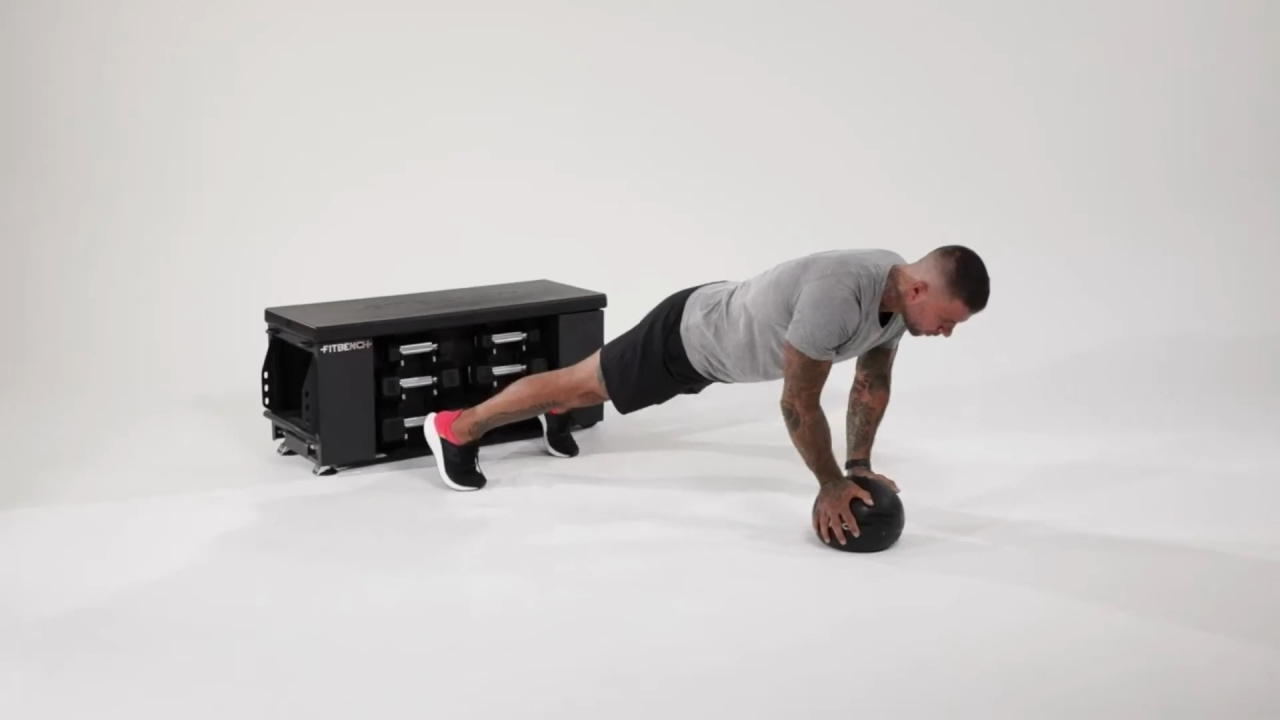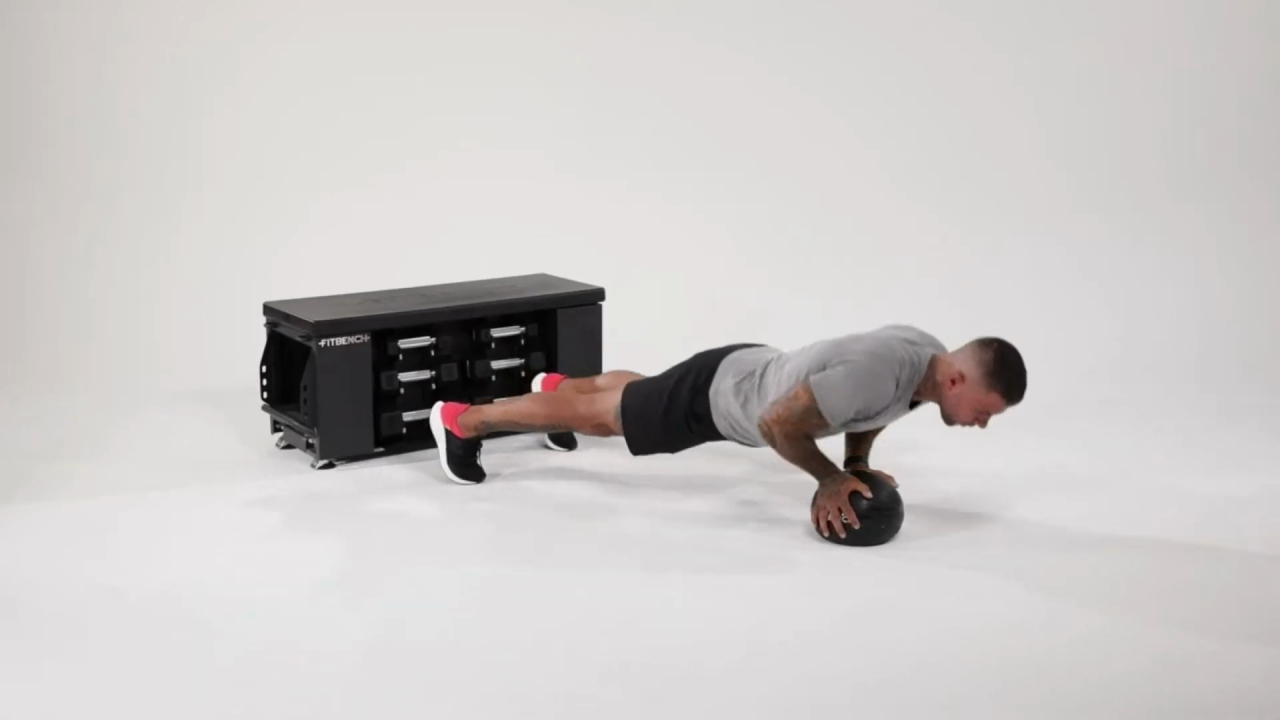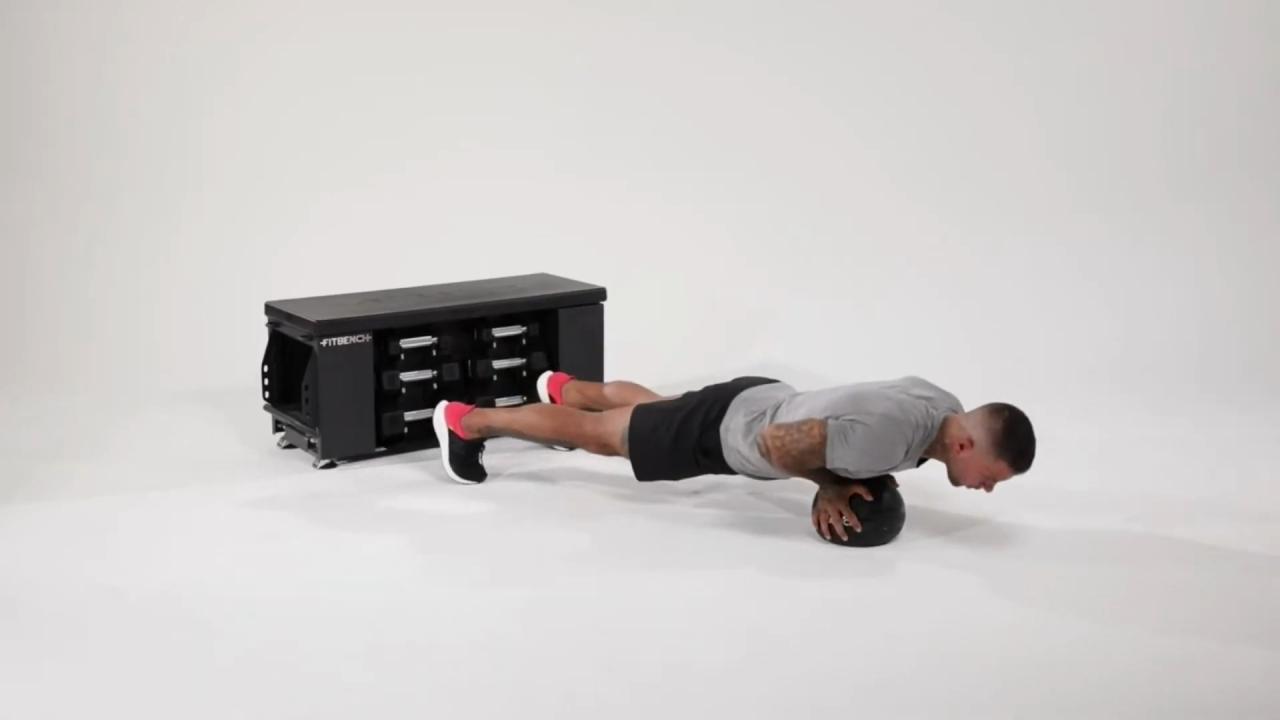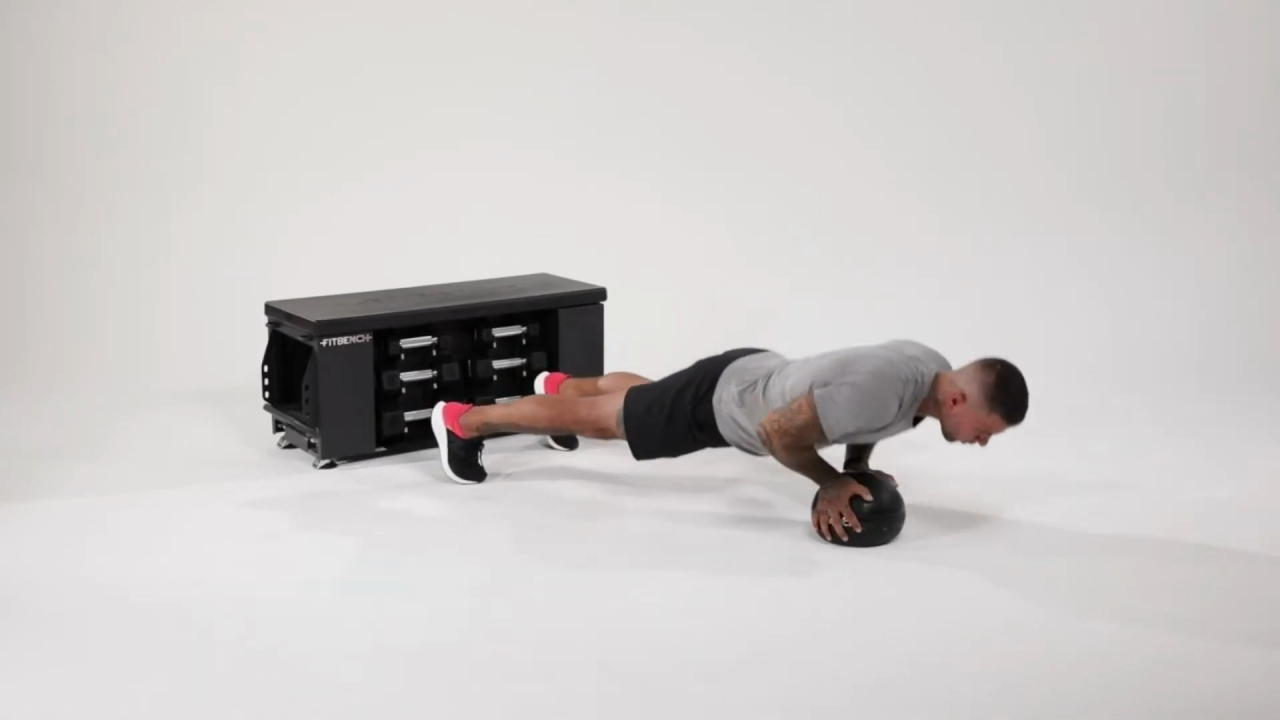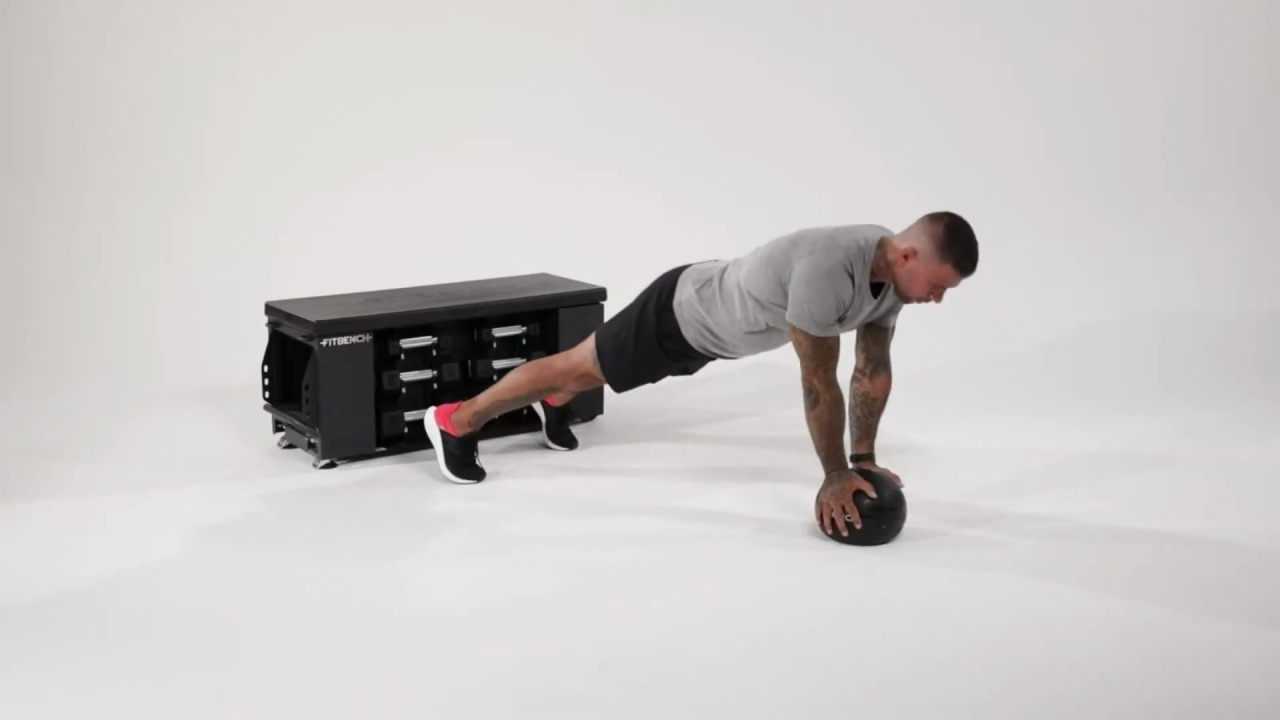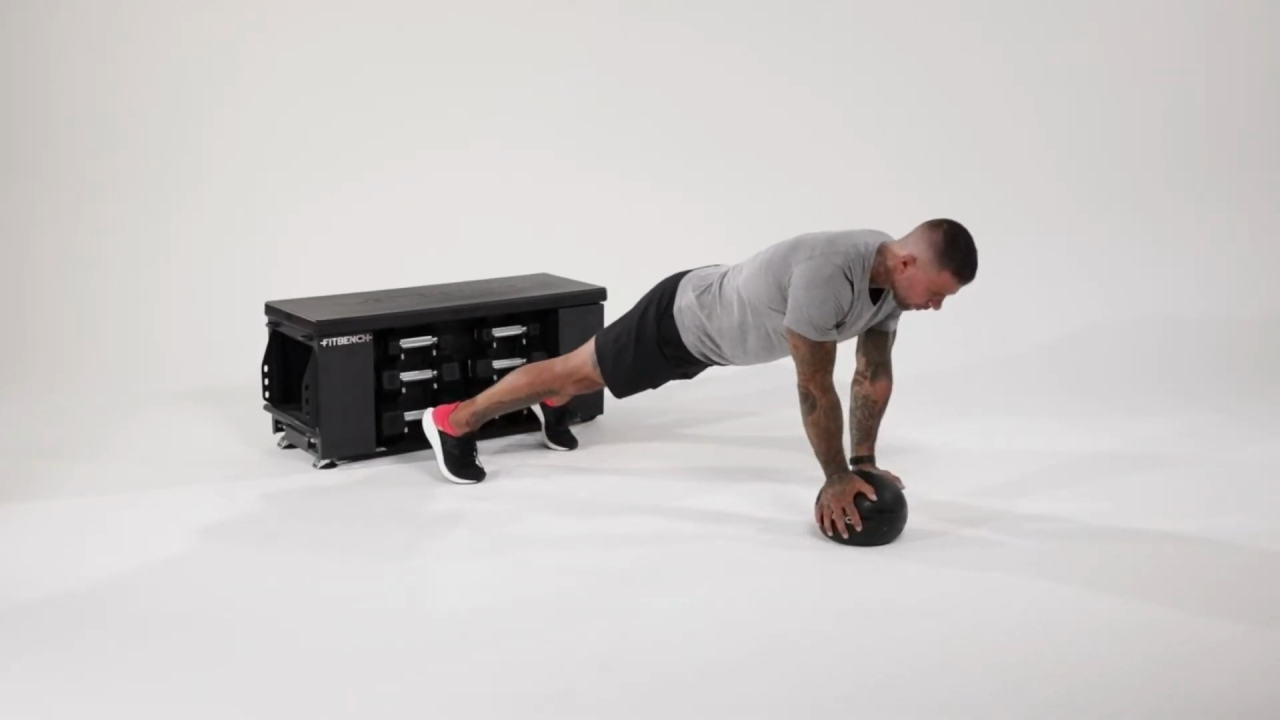
dt=0.5s
person 1, frame 1
left shoulder: (897, 293)
right shoulder: (837, 297)
left elbow: (873, 383)
right elbow: (798, 404)
left wrist: (860, 465)
right wrist: (831, 486)
left hip: (716, 336)
right hip: (689, 336)
left knee: (597, 384)
right knee: (585, 383)
left ankle: (556, 412)
right ankle: (455, 429)
person 1, frame 2
left shoulder: (926, 355)
right shoulder: (878, 378)
right elbow: (776, 423)
left wrist: (858, 465)
right wrist: (830, 479)
left hip: (750, 371)
right hip: (715, 397)
left knee: (635, 389)
right knee: (595, 416)
left ankle: (557, 386)
right ankle: (461, 419)
person 1, frame 3
left shoulder: (942, 406)
right shoulder: (886, 438)
right elbow: (776, 444)
left wrist: (857, 471)
right wrist: (831, 484)
left hip: (760, 400)
right hip: (723, 432)
left knee: (647, 406)
right knee: (599, 434)
left ankle: (563, 387)
right ankle: (464, 421)
person 1, frame 4
left shoulder: (931, 373)
right shoulder: (877, 391)
right elbow: (775, 432)
left wrist: (856, 467)
right wrist: (832, 485)
left hip: (751, 378)
right hip: (718, 403)
left knee: (638, 393)
right knee: (598, 420)
left ankle: (559, 382)
right ankle: (461, 422)
person 1, frame 5
left shoulder: (889, 271)
right shoulder: (827, 271)
left elbow: (873, 369)
right elbow: (819, 385)
left wrist: (865, 459)
right wrist: (836, 478)
left hip: (712, 321)
right hip: (682, 311)
left knee: (597, 369)
right knee: (584, 366)
left ankle: (554, 405)
right ankle: (455, 421)
person 1, frame 6
left shoulder: (892, 276)
right shoulder: (828, 275)
left elbow: (874, 372)
right elbow: (815, 389)
left wrist: (865, 460)
right wrist: (837, 480)
left hip: (713, 326)
right hip: (683, 317)
left knee: (597, 370)
right knee: (579, 370)
left ankle: (552, 404)
right ankle: (453, 422)
